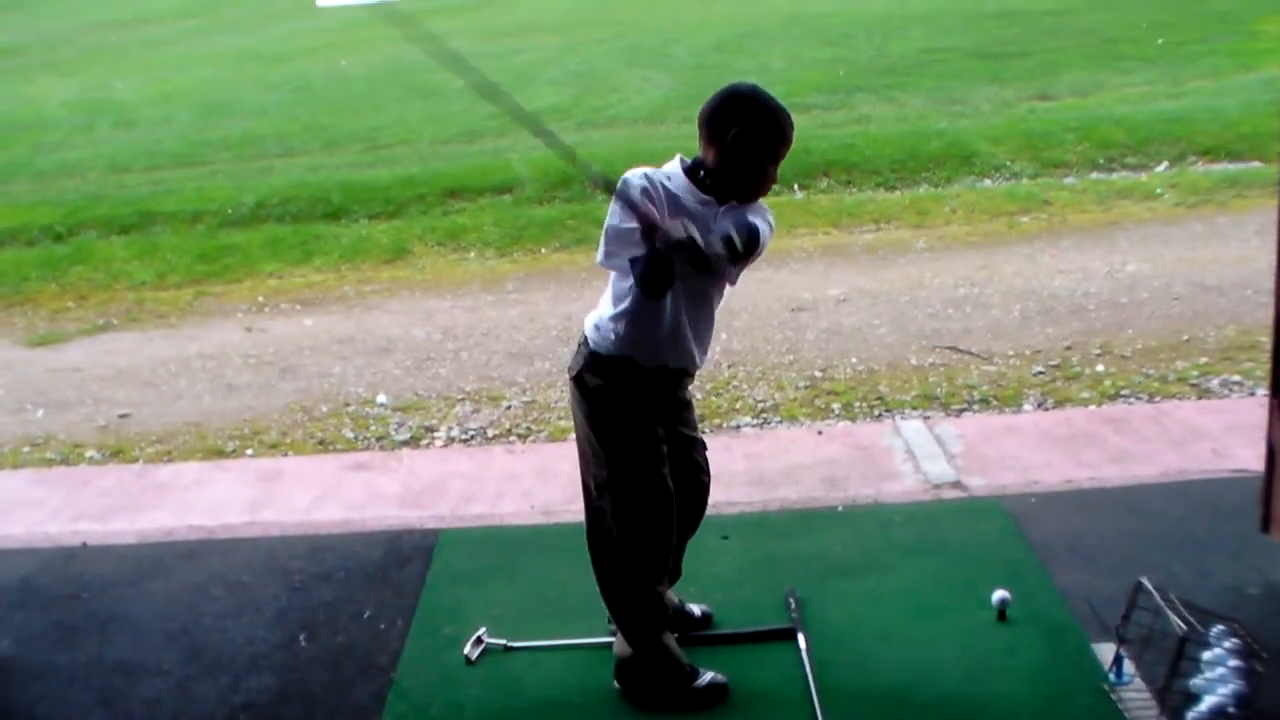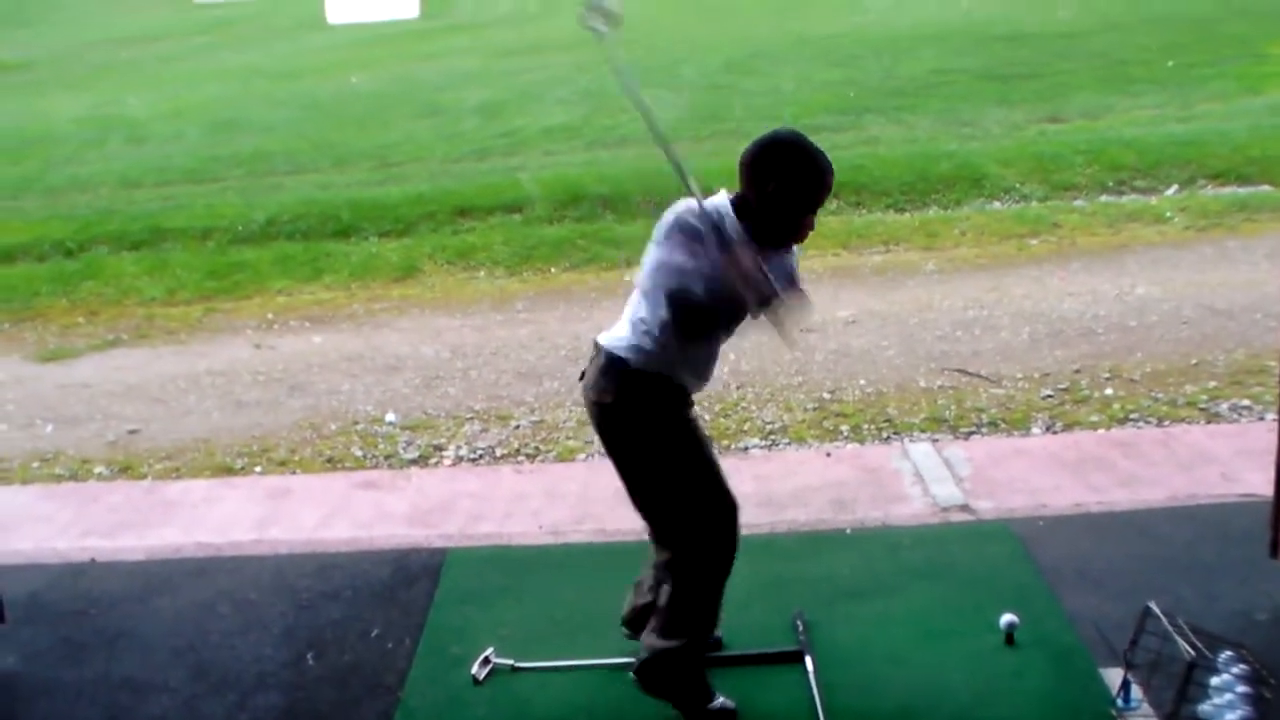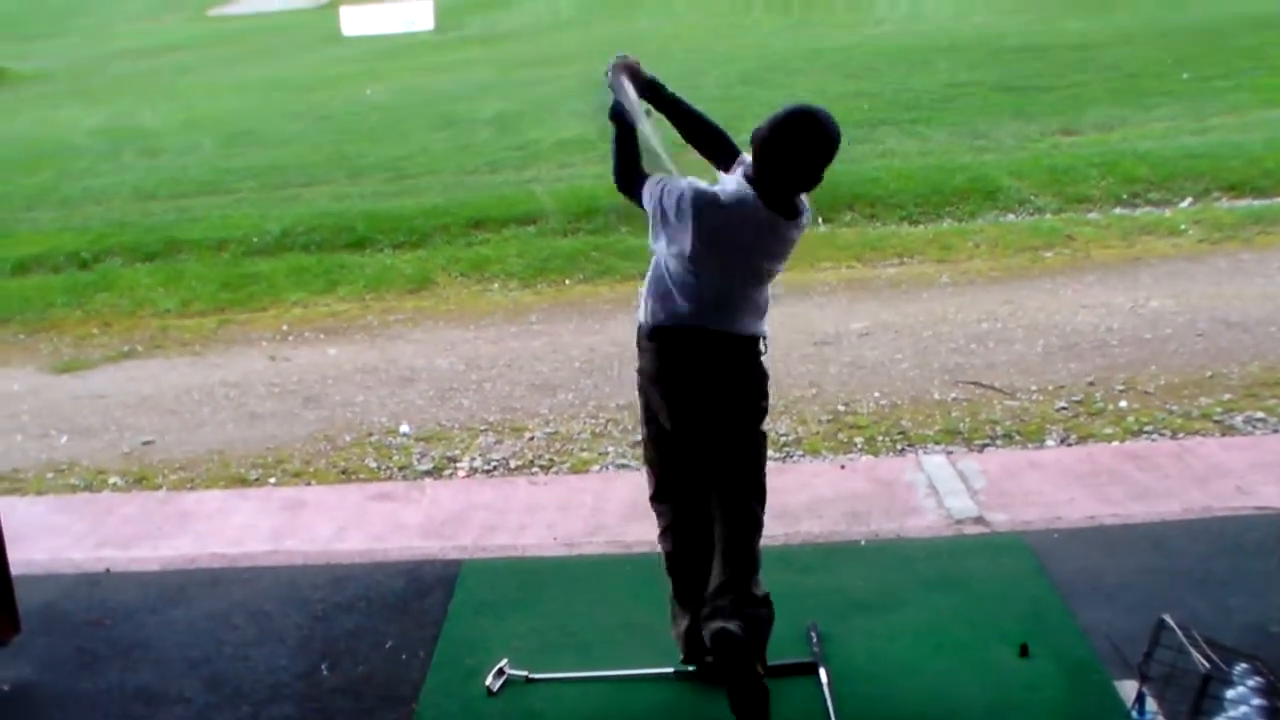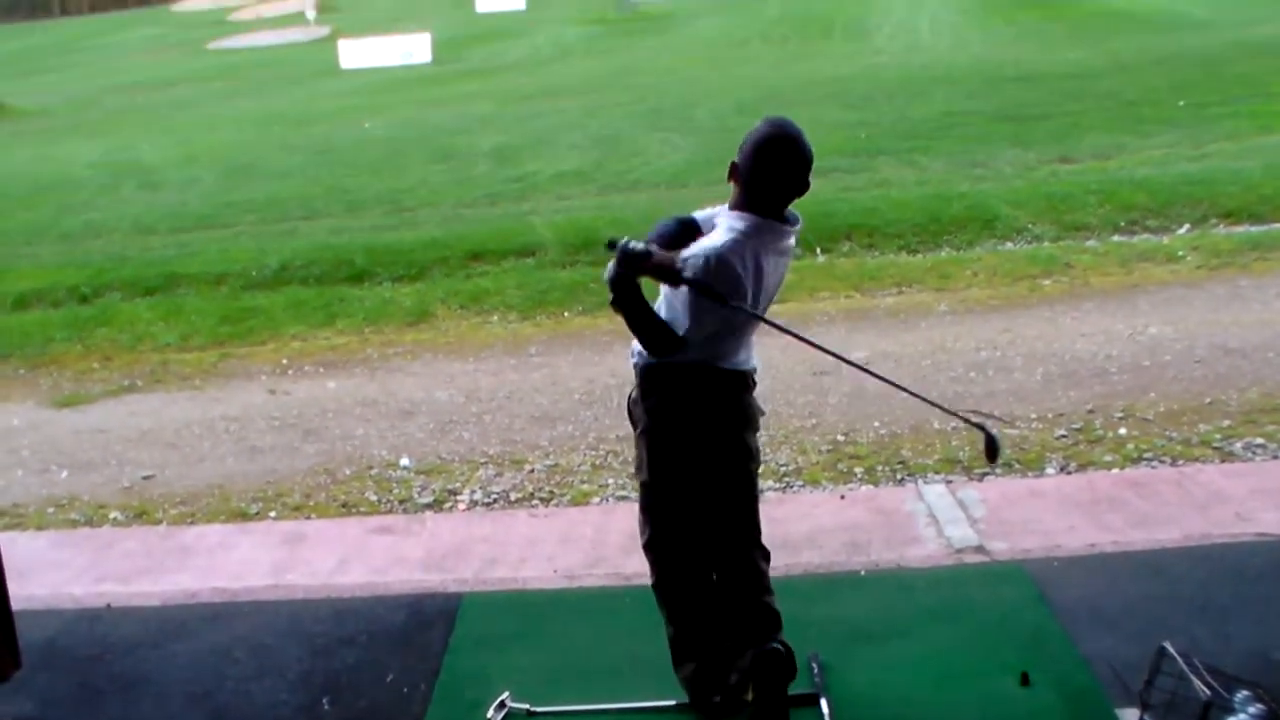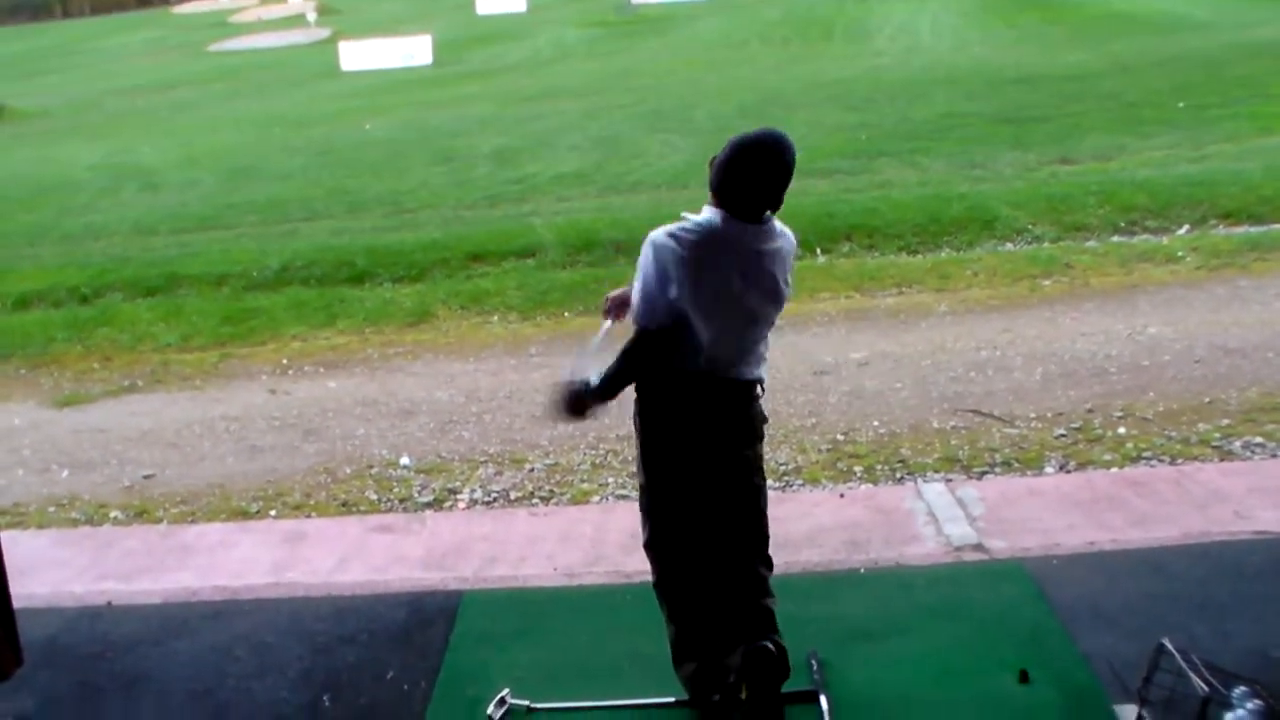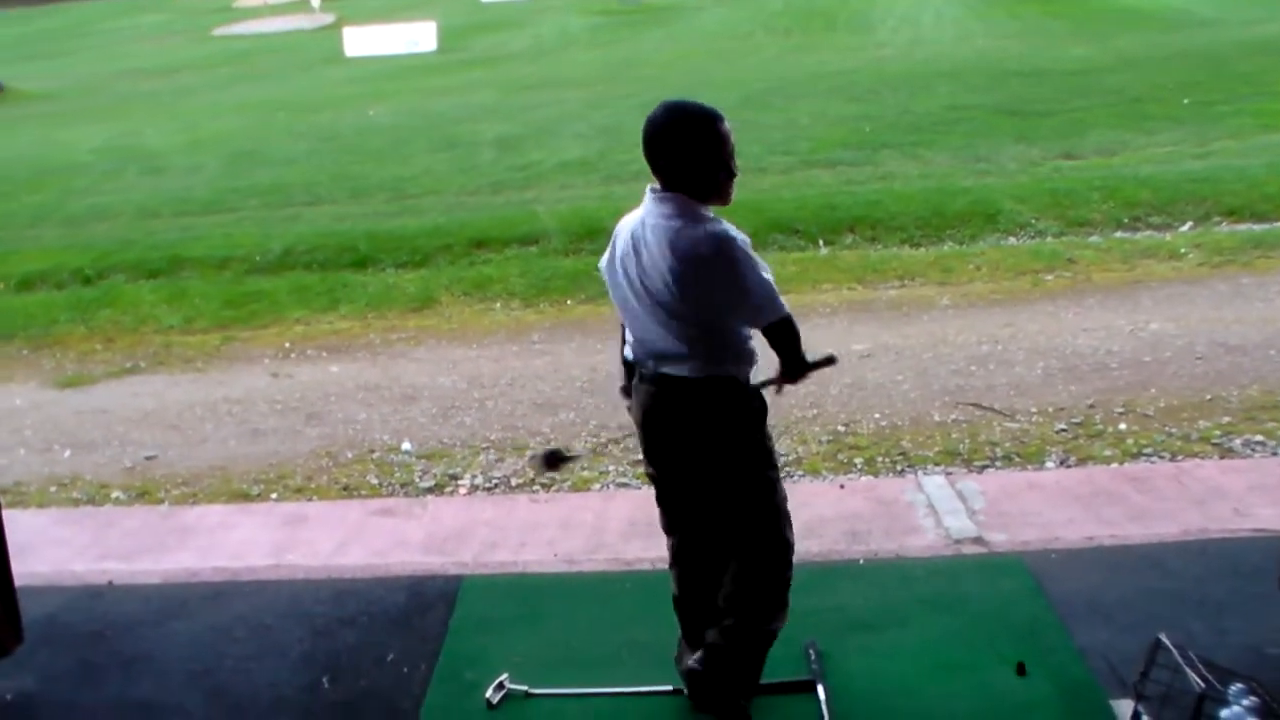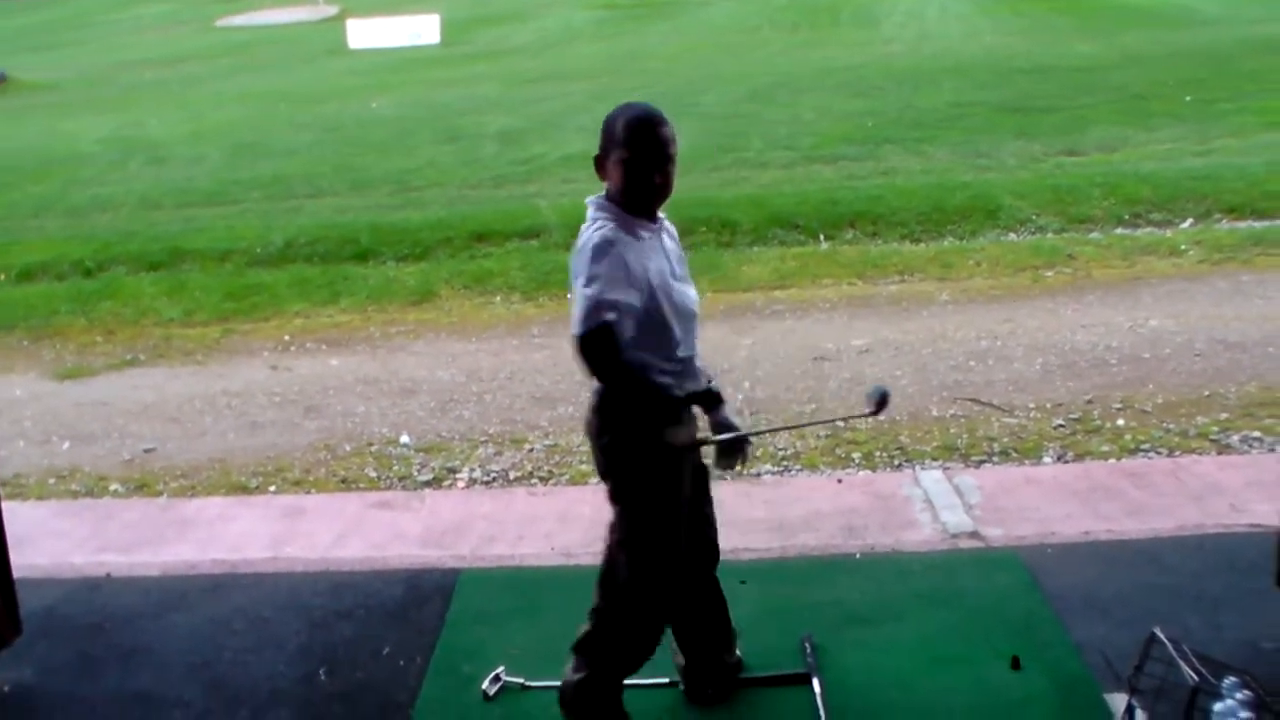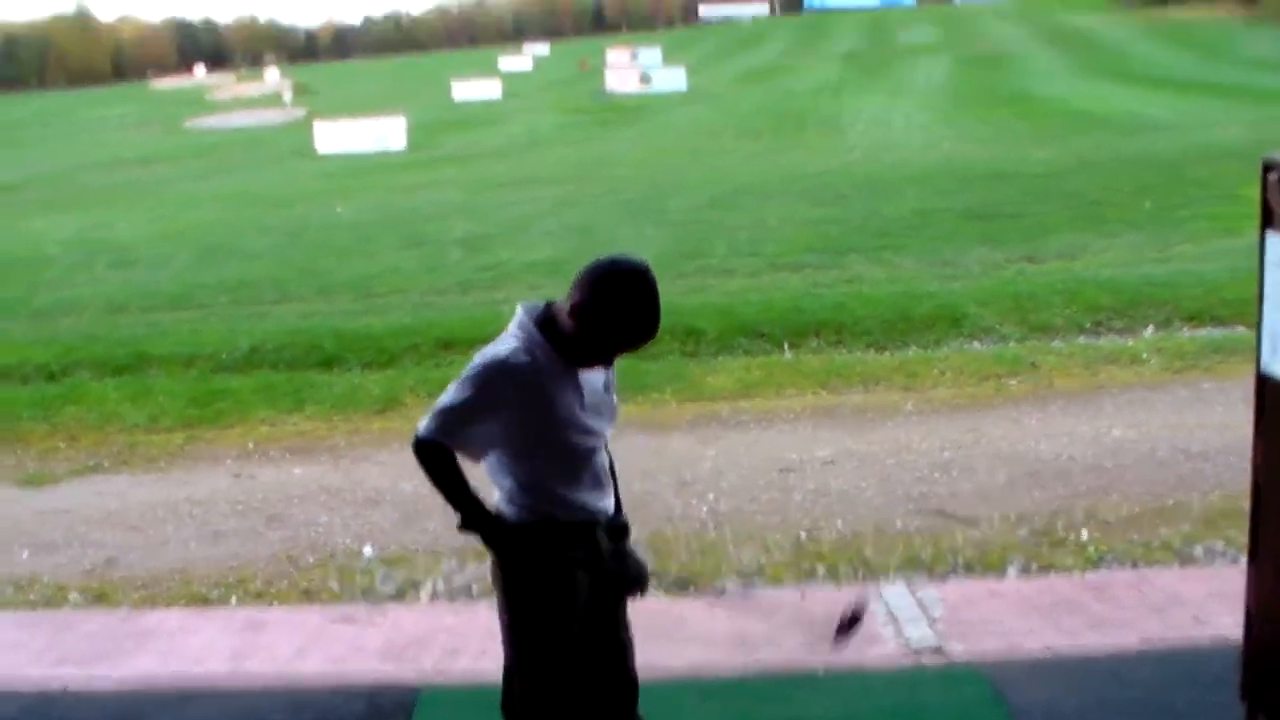
dt=0.4s
person 1, frame 1
left shoulder: (749, 212)
right shoulder: (645, 188)
left elbow: (736, 250)
right elbow: (651, 281)
left wrist: (689, 241)
right wrist: (666, 243)
left hip: (669, 376)
right hip: (614, 377)
left knee: (685, 492)
right knee: (637, 518)
left ankle: (649, 603)
right ankle: (647, 661)
person 1, frame 2
left shoulder: (774, 252)
right shoulder: (688, 224)
left elbow: (780, 292)
right elbow: (686, 321)
left wrist: (757, 289)
right wrist: (741, 295)
left hip: (660, 389)
right hip: (633, 389)
left knee: (701, 512)
right knee: (709, 526)
left ankle: (658, 616)
right ankle: (674, 663)
person 1, frame 3
left shoulder: (696, 204)
right shoulder: (790, 221)
left elbow: (630, 184)
right elbow: (731, 159)
left wrist: (624, 111)
right wrist: (657, 94)
left hip: (666, 354)
right hip: (734, 363)
left knee: (677, 495)
right knee: (735, 504)
left ankle: (698, 627)
right ankle: (732, 623)
person 1, frame 4
left shoulder: (716, 257)
right shoulder: (778, 231)
left elbow: (666, 343)
right elbow: (689, 226)
left wrist: (625, 287)
right wrist: (662, 253)
left hip: (675, 398)
right hip: (731, 393)
left knee: (675, 545)
right knee: (738, 539)
right ankle: (758, 649)
person 1, frame 5
left shoulder: (669, 245)
right shoulder: (781, 245)
left elbow: (650, 347)
left wrist: (595, 391)
right wrist: (641, 291)
left hip: (671, 408)
right hip: (736, 406)
left knee: (675, 548)
right knee: (742, 544)
left ankle: (706, 671)
right ankle: (757, 648)
person 1, frame 6
left shoulder: (629, 231)
right shoulder: (717, 243)
right elbow: (777, 323)
left wrist: (634, 392)
right wrist: (793, 363)
left hip: (657, 403)
right hip: (721, 407)
left knee: (691, 542)
right knee: (762, 544)
left ankle: (704, 661)
right ankle: (723, 667)
person 1, frame 7
left shoulder: (658, 229)
right shoulder: (606, 242)
right elbow: (595, 343)
left wrist: (713, 404)
right wrist: (664, 420)
left hip: (671, 412)
right hip: (638, 419)
left knee: (694, 548)
right knee: (643, 568)
left ankle: (712, 662)
person 1, frame 8
left shoulder: (594, 364)
right shoulder: (505, 369)
right elbow: (429, 443)
left wrist: (619, 537)
right wrist: (485, 524)
left hip: (592, 543)
right hip: (537, 554)
left knee: (611, 679)
